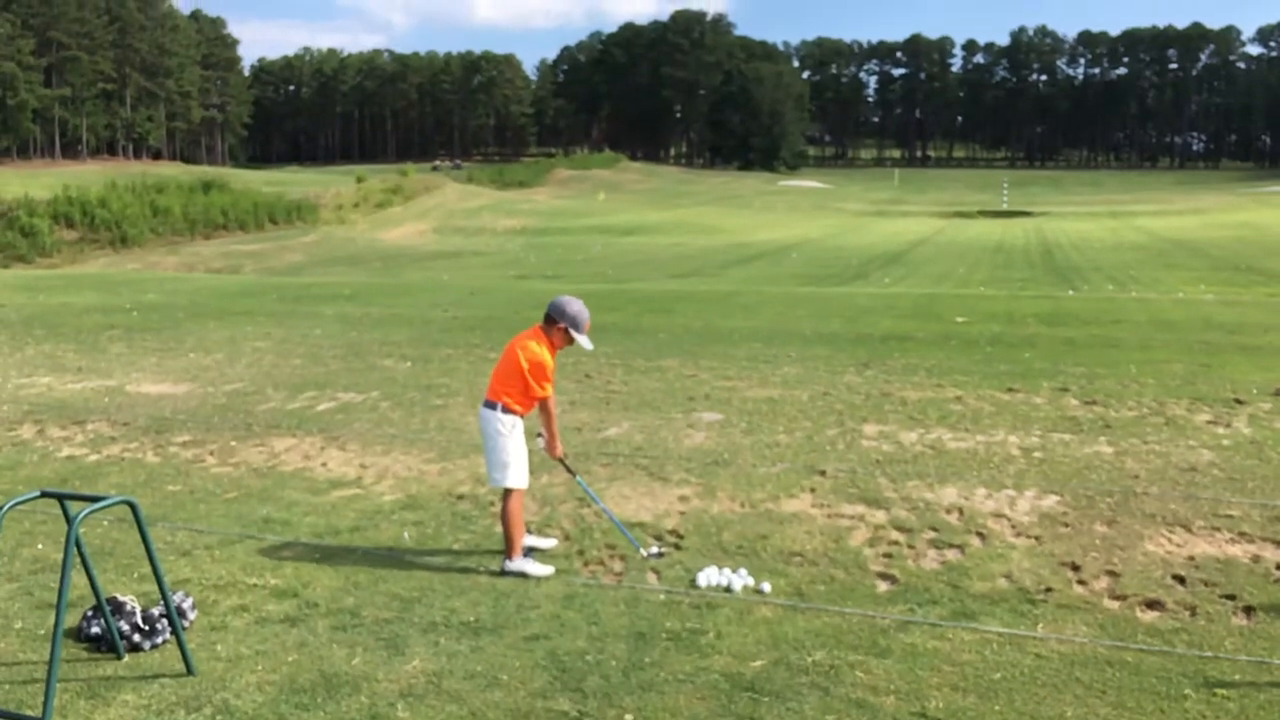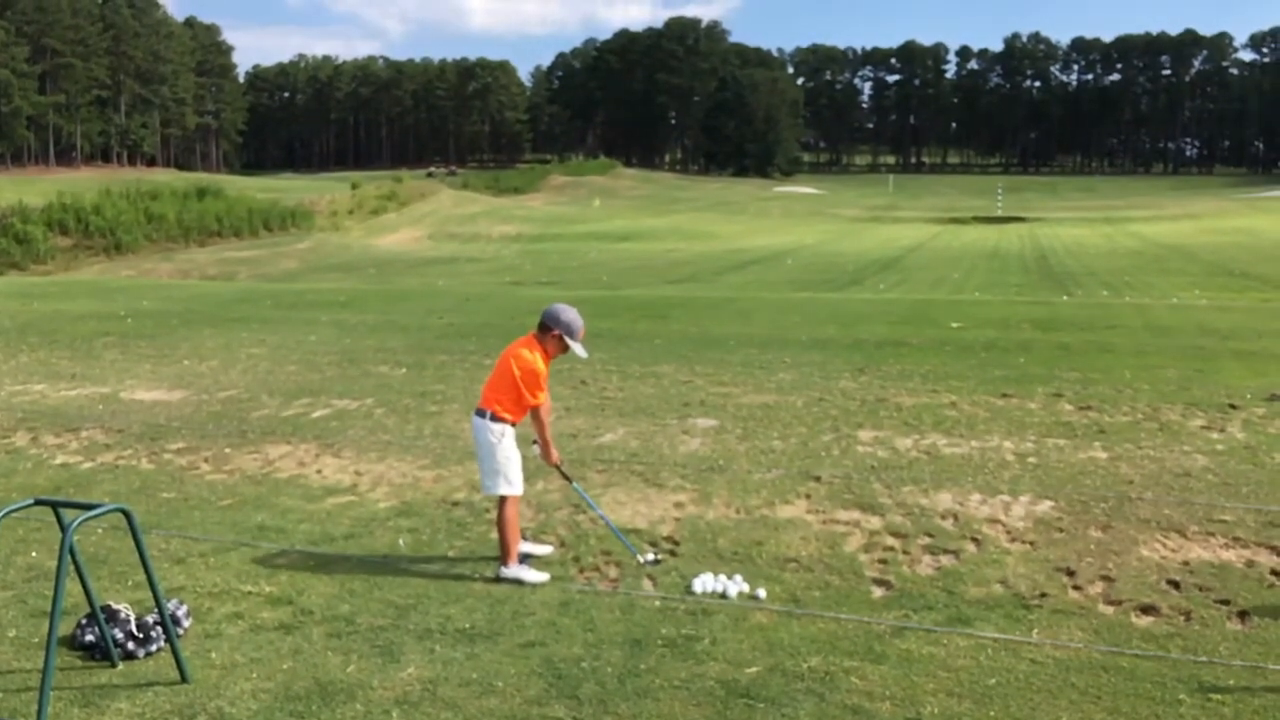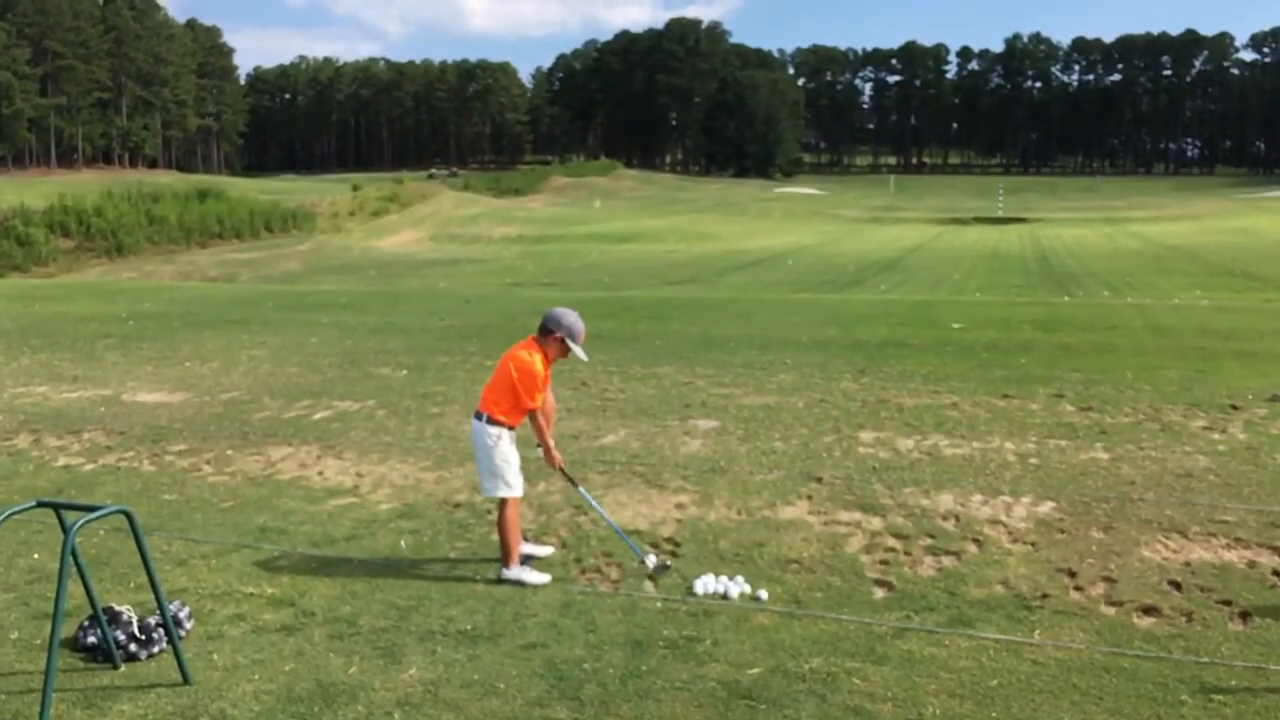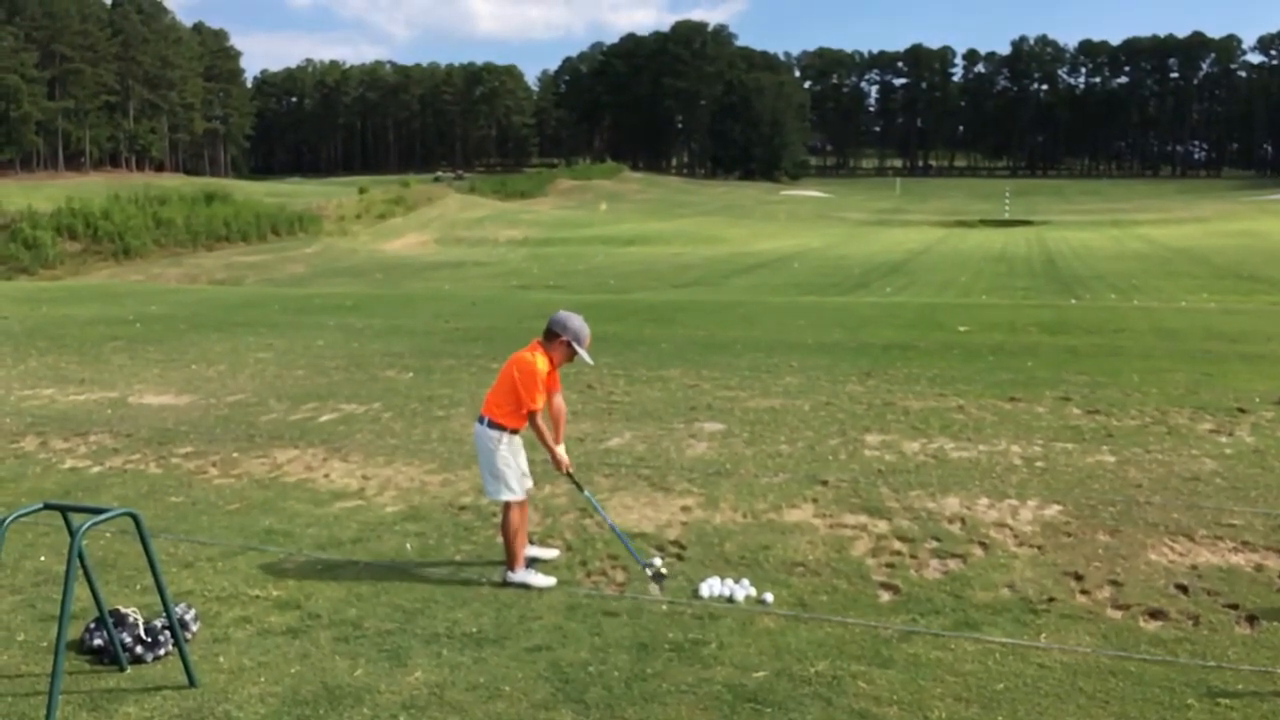
dt=1s
person 1, frame 1
left shoulder: (535, 339)
right shoulder: (538, 353)
left elbow: (544, 397)
right elbow: (546, 403)
left wrist: (549, 434)
right wrist: (554, 440)
left hip: (504, 414)
right hip: (504, 417)
left knee: (518, 482)
right knee: (514, 487)
left ankle: (519, 536)
right ankle: (514, 558)
person 1, frame 2
left shoulder: (533, 348)
right shoulder: (531, 360)
left elbow: (544, 399)
right elbow: (538, 411)
left wrist: (545, 442)
right wrist: (548, 448)
left hip: (498, 422)
right hip: (495, 425)
left knee: (513, 488)
right knee: (509, 494)
left ankle: (515, 542)
right ankle: (510, 565)
person 1, frame 3
left shoulder: (538, 353)
right shoulder: (530, 363)
left elbow: (547, 398)
right elbow: (535, 415)
left wrist: (550, 442)
right wrist: (549, 450)
left hip: (500, 426)
right hip: (493, 429)
left knee: (514, 489)
right knee: (509, 496)
left ankle: (517, 543)
right ankle: (511, 566)
person 1, frame 4
left shoulder: (547, 359)
right shoulder: (533, 365)
left elbow: (556, 401)
right elbow: (535, 419)
left wrist: (560, 446)
right wrist: (554, 454)
left hip: (507, 431)
right hip: (496, 433)
left knee: (522, 491)
right knee: (513, 499)
left ankle: (522, 546)
right ankle: (516, 569)
